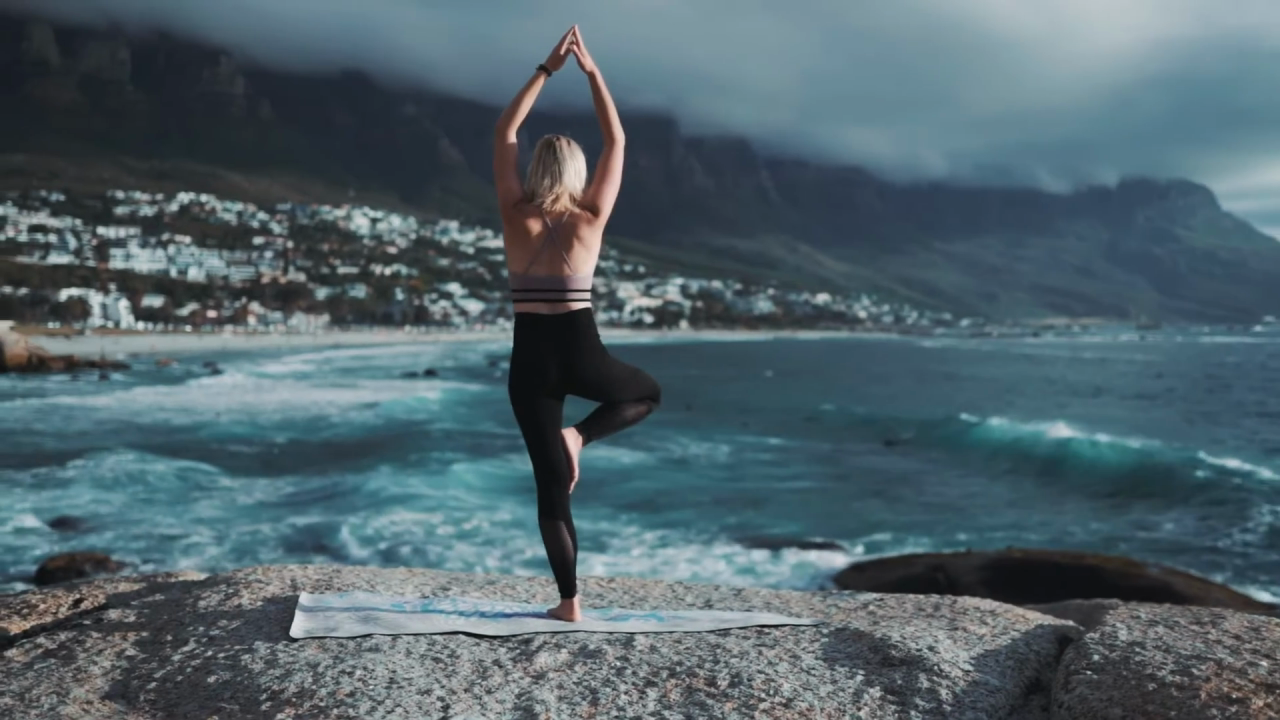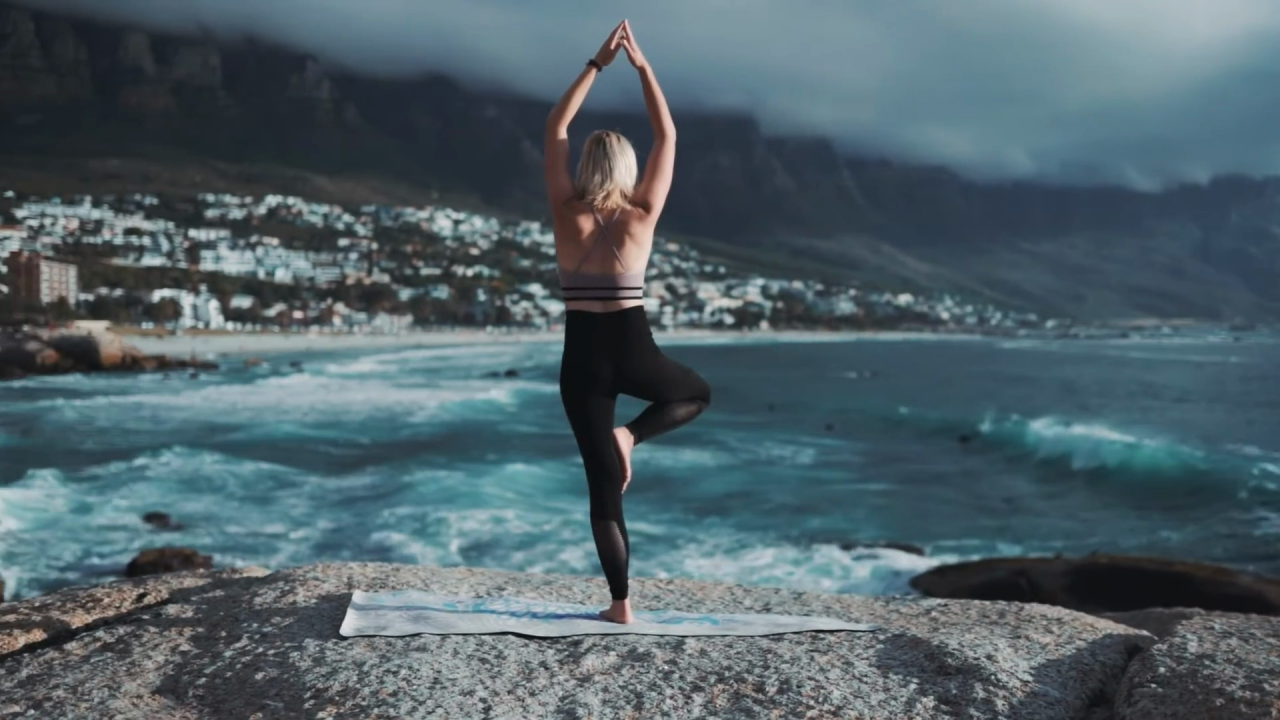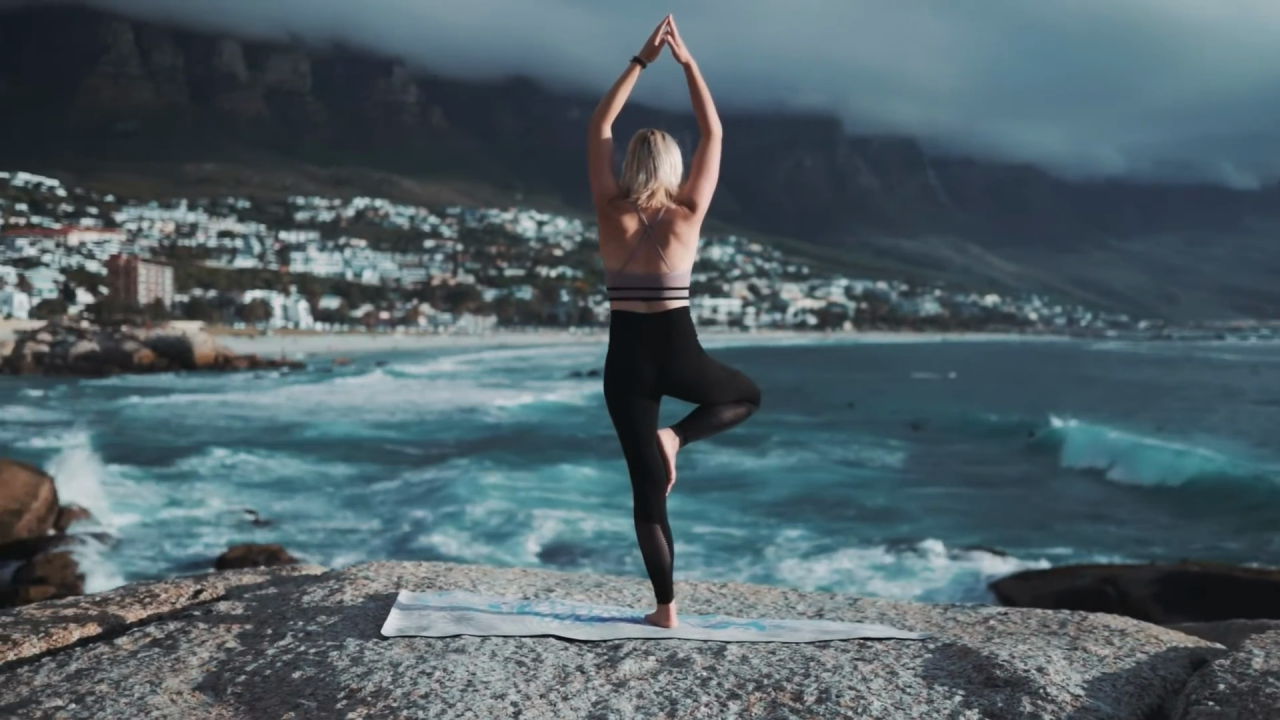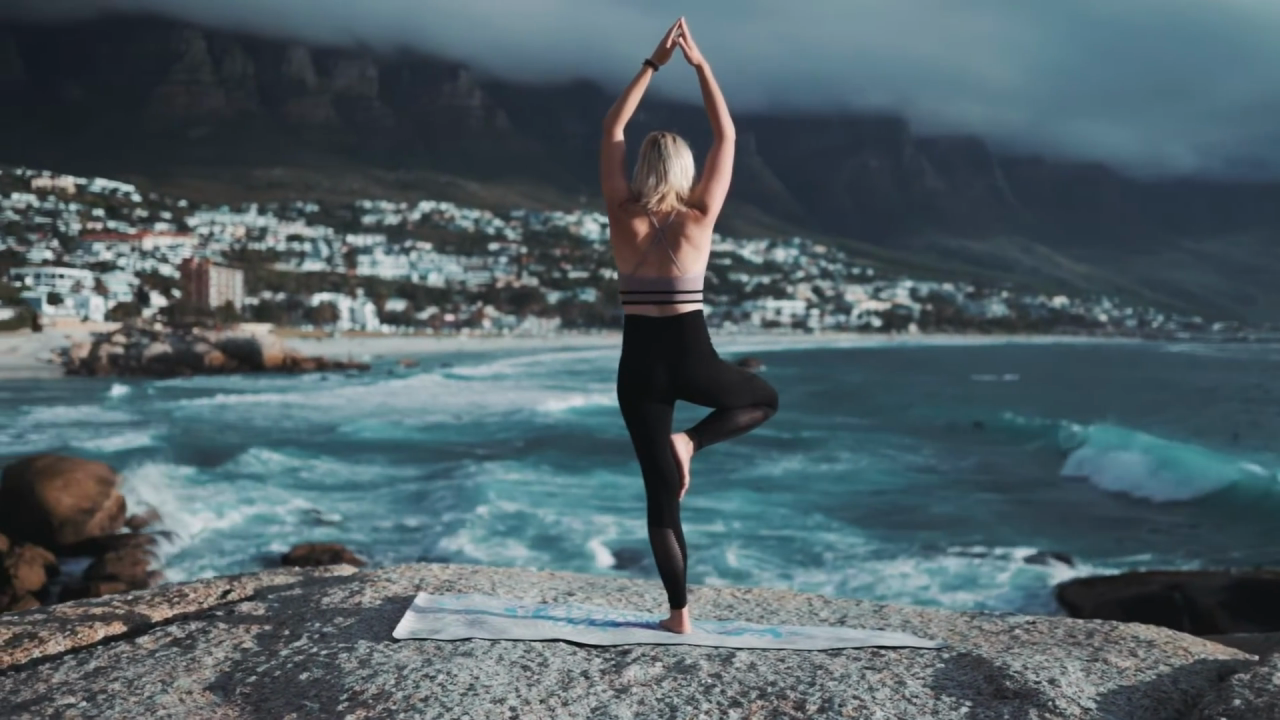
dt=1s
person 1, frame 1
left shoulder: (515, 216)
right shoulder: (590, 219)
left elbow: (504, 133)
right elbow: (616, 139)
left wrist: (547, 69)
right wrist: (590, 69)
left hip: (530, 360)
right hip: (581, 355)
left knee: (551, 488)
right knee: (647, 392)
left ankle: (568, 602)
right ankle: (580, 434)
person 1, frame 2
left shoulder: (566, 214)
right shoulder: (642, 216)
left elbow: (555, 129)
right elbow: (667, 136)
left wrist: (597, 63)
right wrist: (641, 64)
left hip: (582, 359)
right hip: (633, 353)
left knee: (603, 487)
right knee: (697, 392)
left ankle: (620, 605)
right ankle: (631, 435)
person 1, frame 3
left shoulder: (610, 214)
right shoulder: (687, 216)
left elbow: (599, 127)
right elbow: (714, 133)
left wrist: (641, 60)
right wrist: (687, 60)
left hip: (626, 360)
right hip: (678, 354)
left knee: (647, 490)
right knee: (747, 395)
left ankle: (665, 609)
right ankle: (677, 436)
person 1, frame 4
left shoulder: (622, 217)
right shoulder: (699, 219)
left elbow: (611, 131)
right elbow: (726, 135)
left wrist: (652, 63)
right wrist: (699, 63)
left hip: (640, 364)
right hip: (691, 359)
left knee: (661, 495)
right knee: (764, 398)
left ankle: (679, 615)
right ankle: (691, 441)
